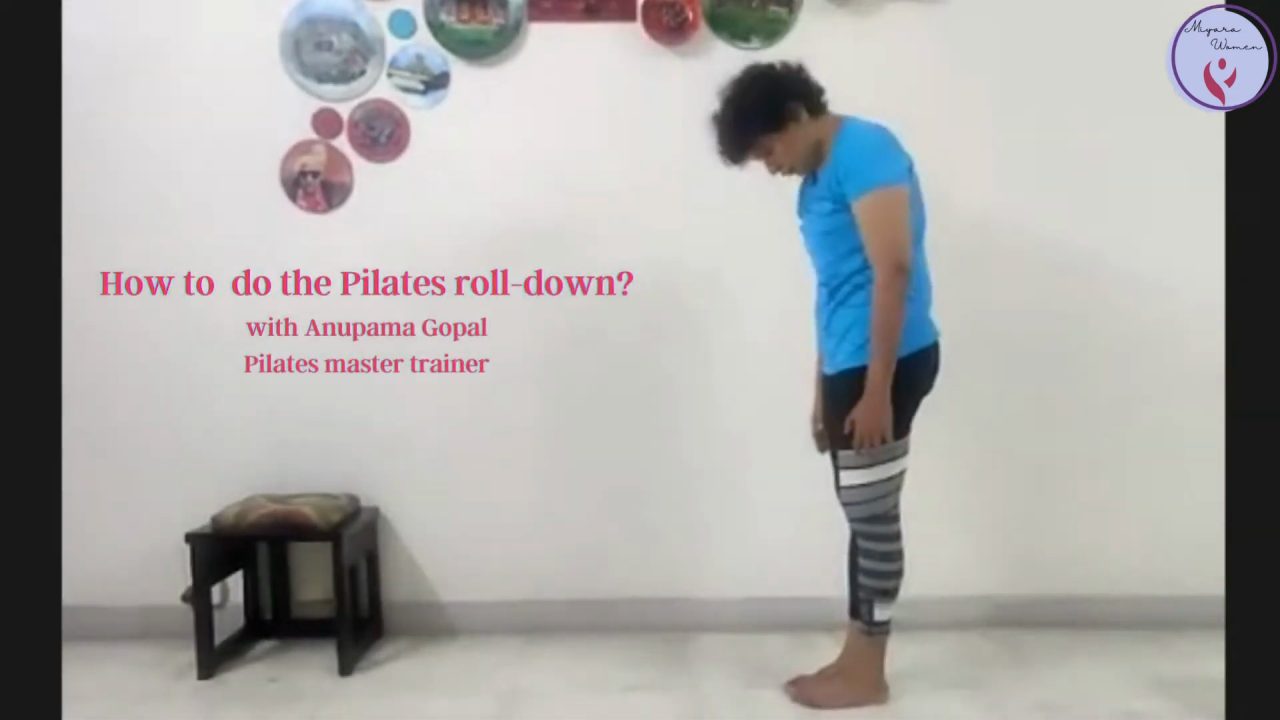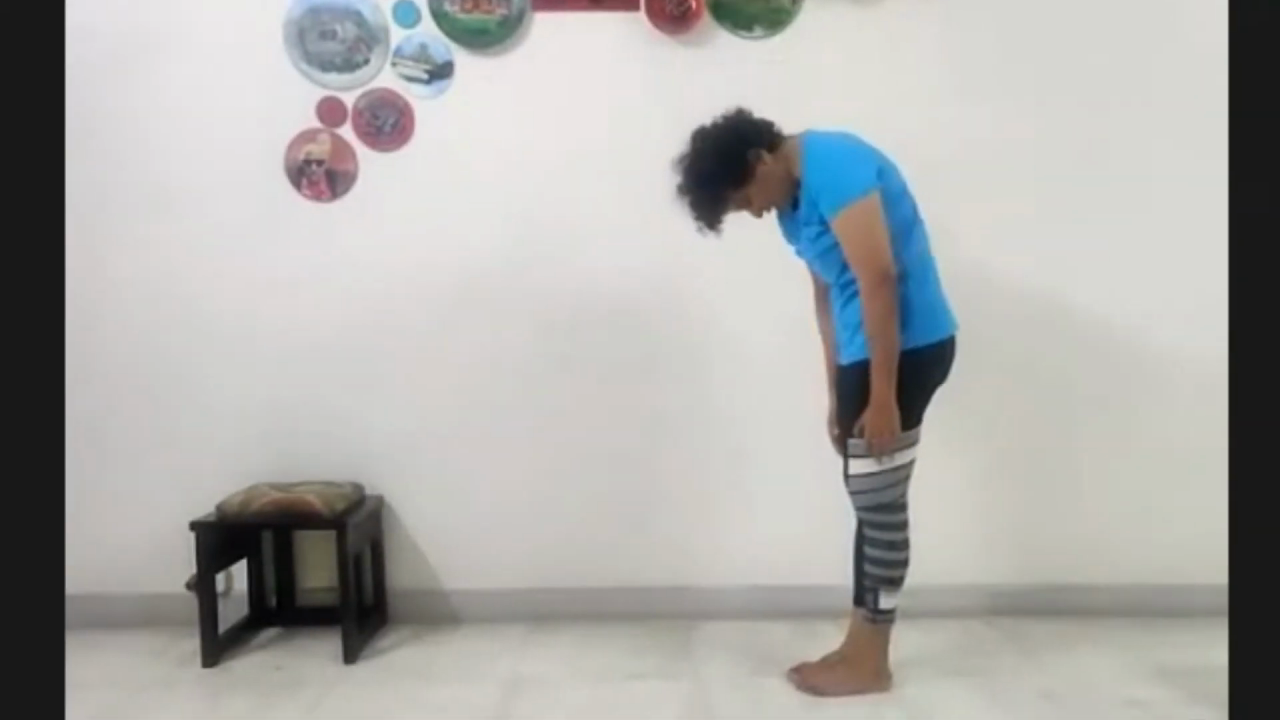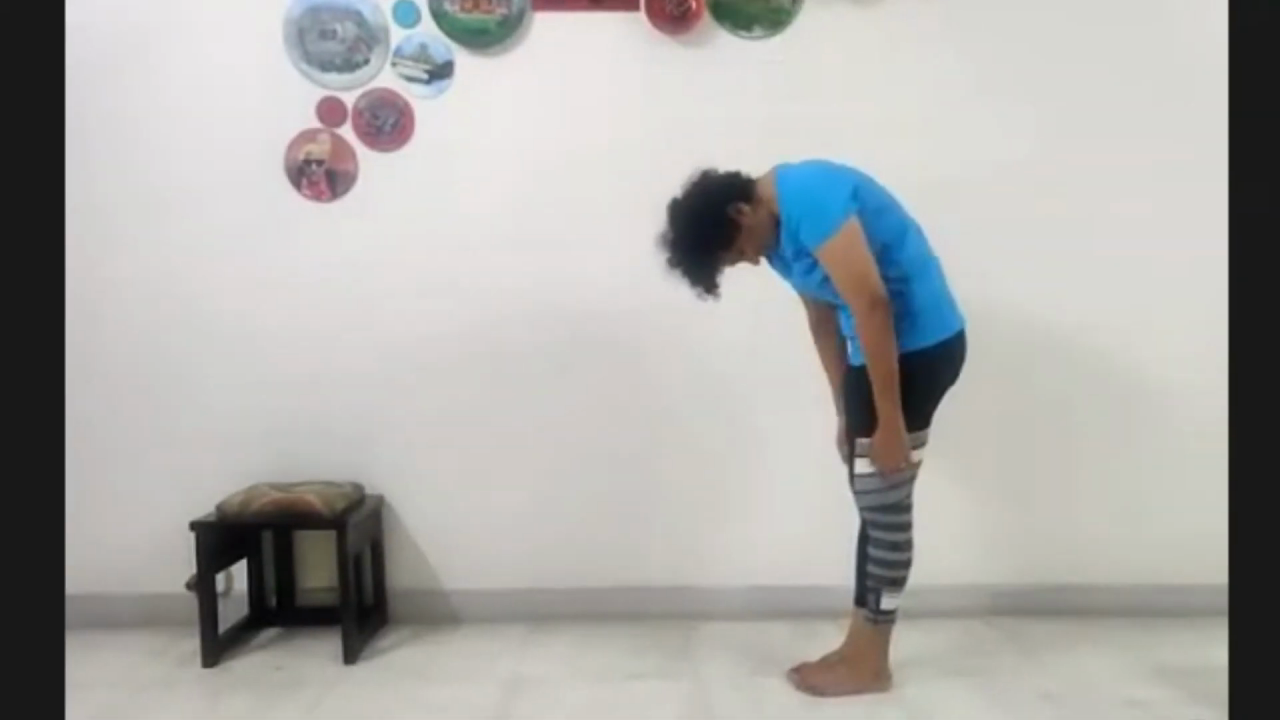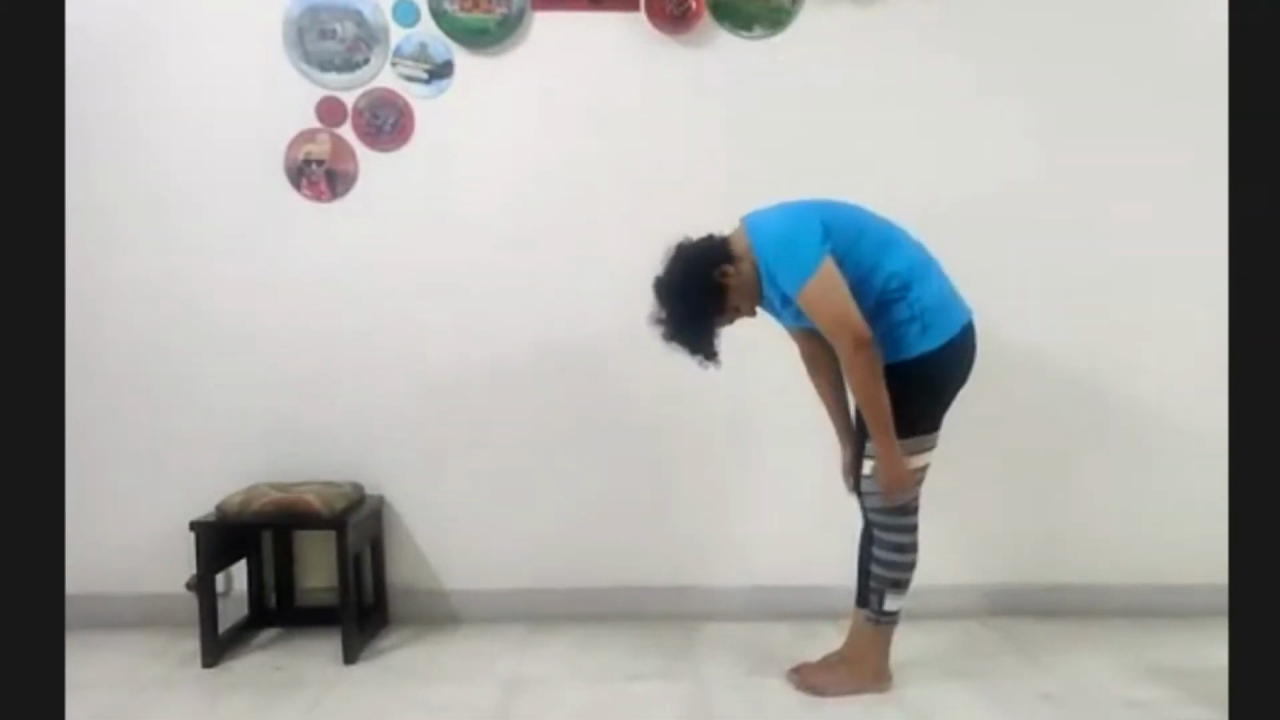
dt=0.5s
person 1, frame 1
left shoulder: (866, 151)
right shoulder: (818, 181)
left elbow: (892, 272)
left wrist: (878, 392)
right wrist: (823, 390)
left hip: (884, 365)
right hip: (849, 365)
left knee: (872, 516)
right knee: (862, 515)
left ankle: (867, 674)
right ankle: (856, 660)
person 1, frame 2
left shoulder: (833, 165)
right shoulder: (795, 201)
left elbow: (879, 280)
left wrist: (882, 398)
right wrist: (838, 395)
left hip: (906, 346)
right hip: (865, 351)
left knee: (879, 504)
right knee: (871, 501)
left ankle: (869, 663)
right ankle: (859, 647)
person 1, frame 3
left shoulder: (808, 197)
right shoulder: (780, 227)
left elbow: (872, 305)
right elbow: (824, 319)
left wrist: (890, 420)
right wrist: (845, 412)
left hip: (918, 345)
right hip: (886, 348)
left knee: (884, 506)
right knee: (872, 503)
left ankle: (869, 664)
right ankle: (859, 648)
person 1, frame 4
left shoulder: (780, 247)
right shoulder: (764, 266)
left elbow: (856, 344)
right elbow: (818, 353)
left wrist: (887, 450)
right wrist: (851, 446)
left hip: (928, 340)
right hip: (903, 343)
left knee: (891, 506)
right knee: (877, 500)
left ankle: (869, 664)
right ankle: (860, 648)
